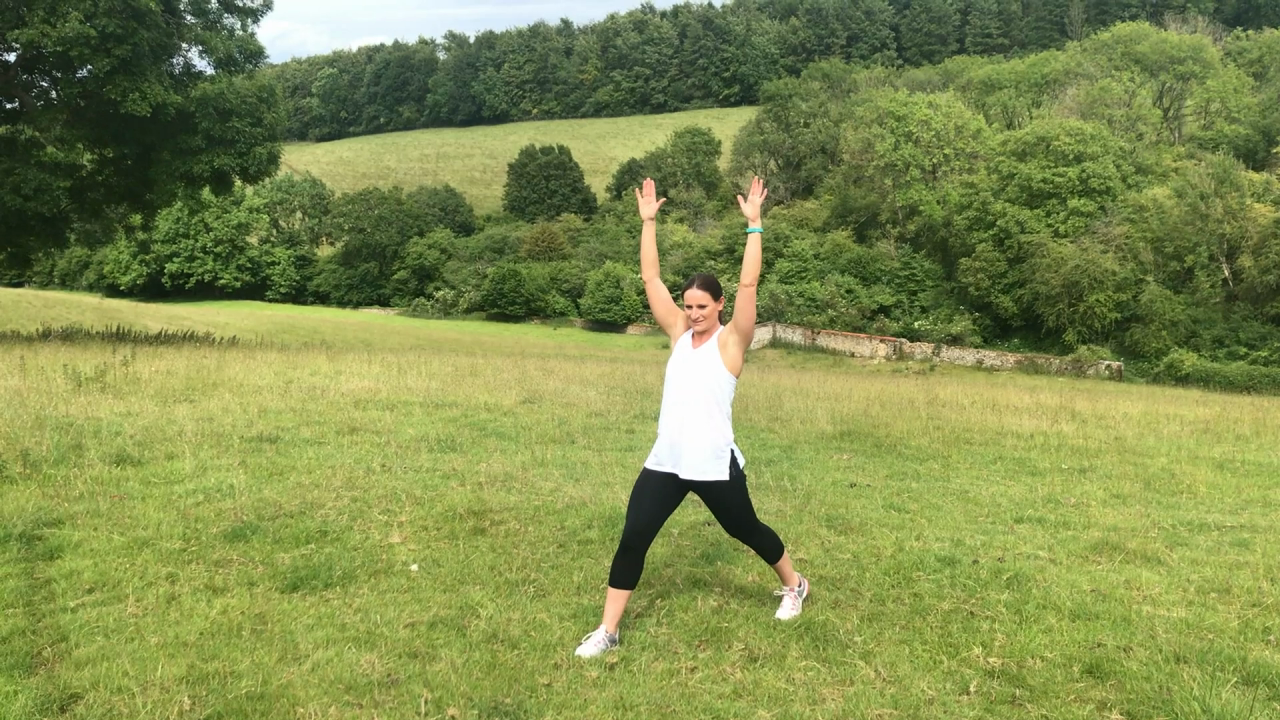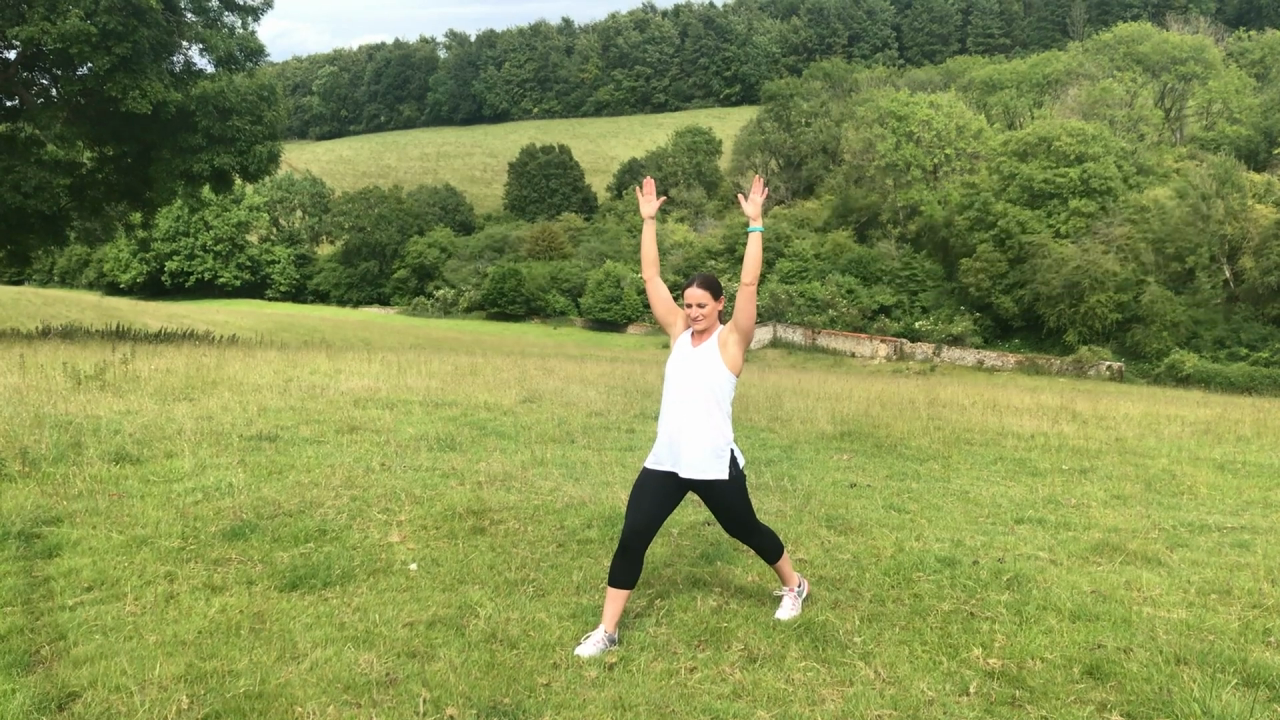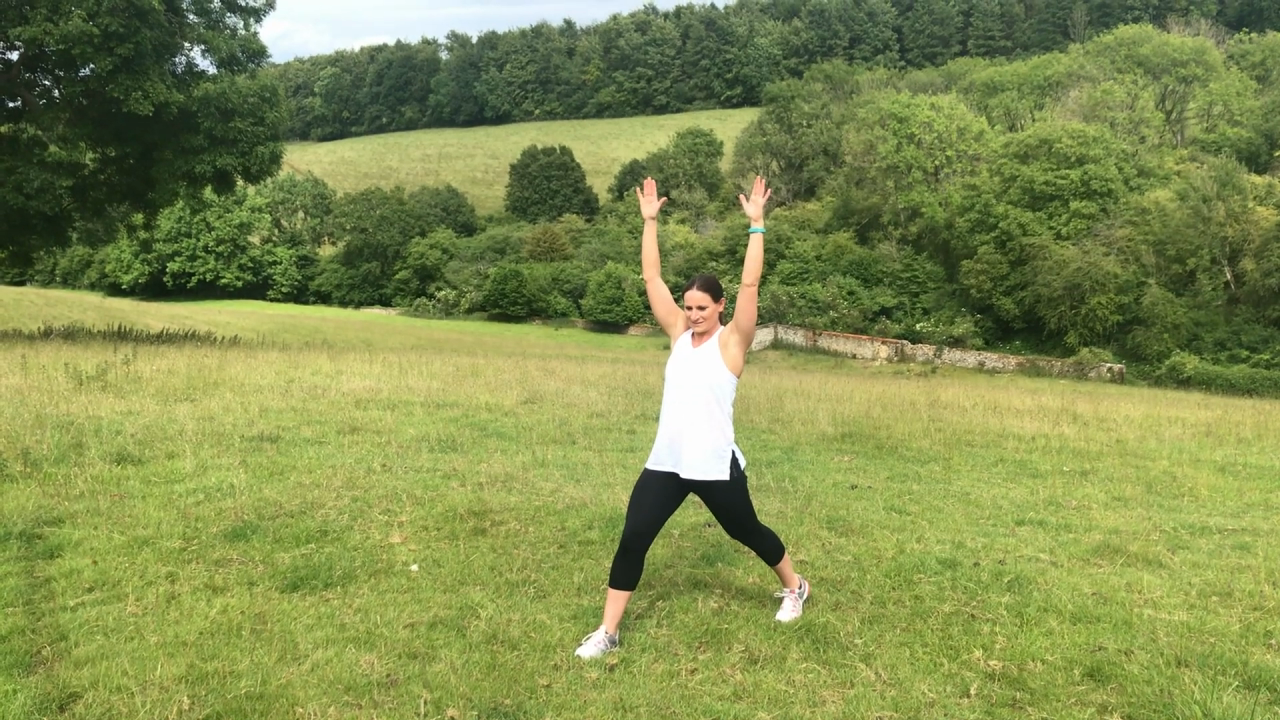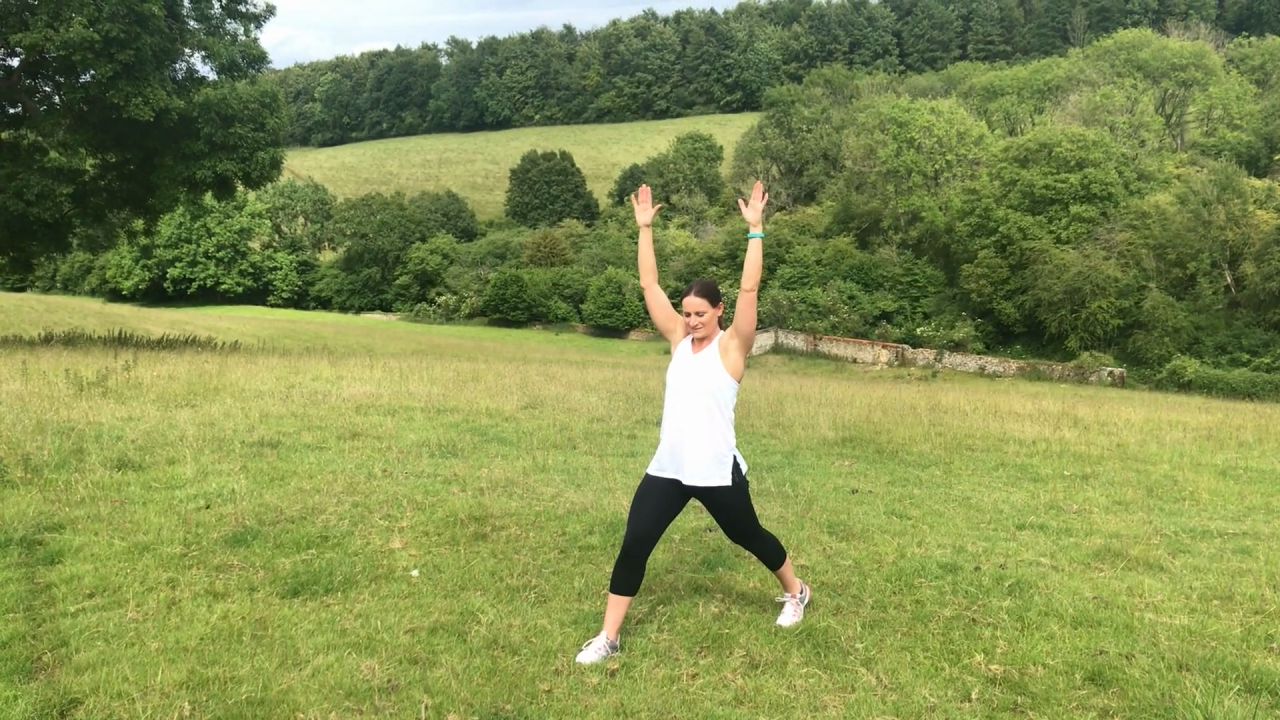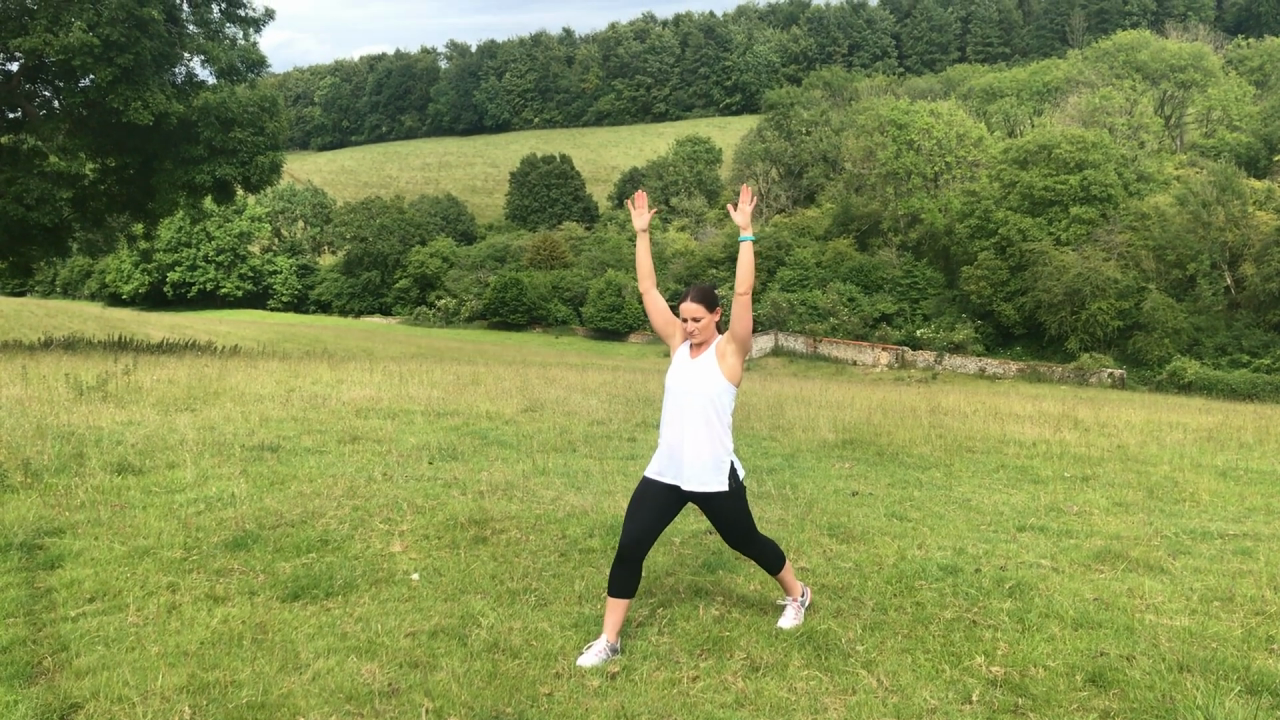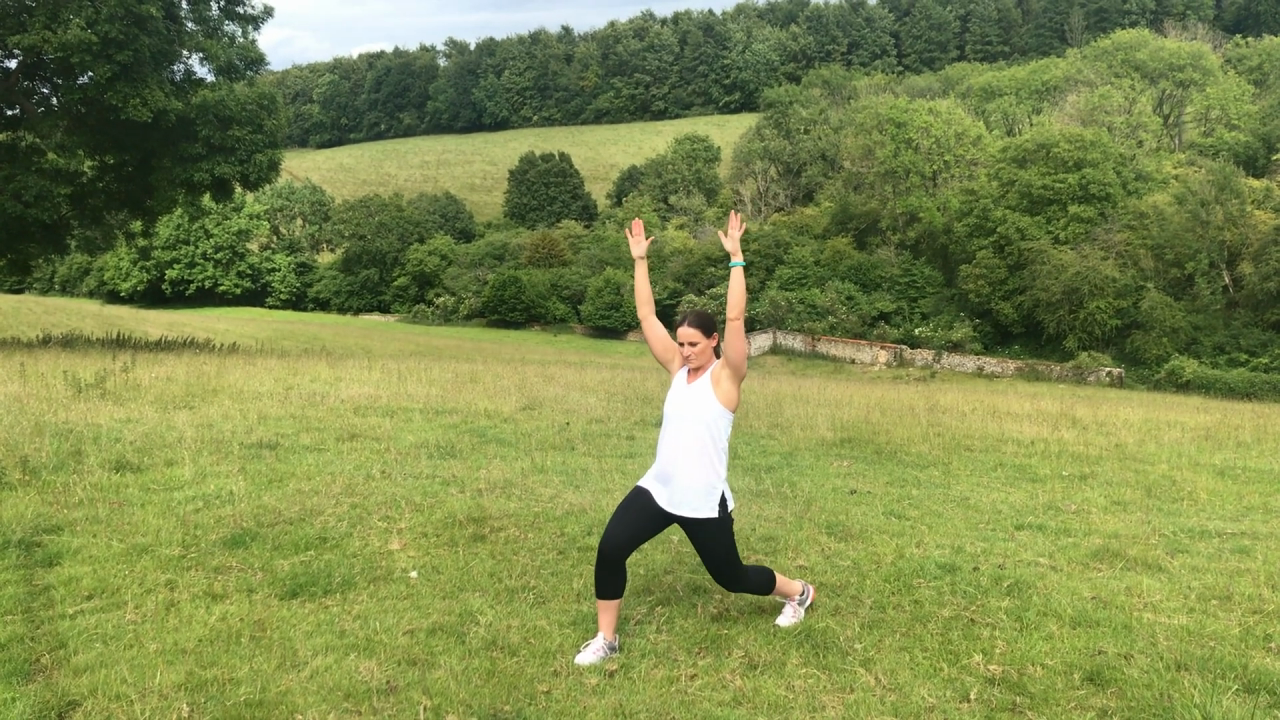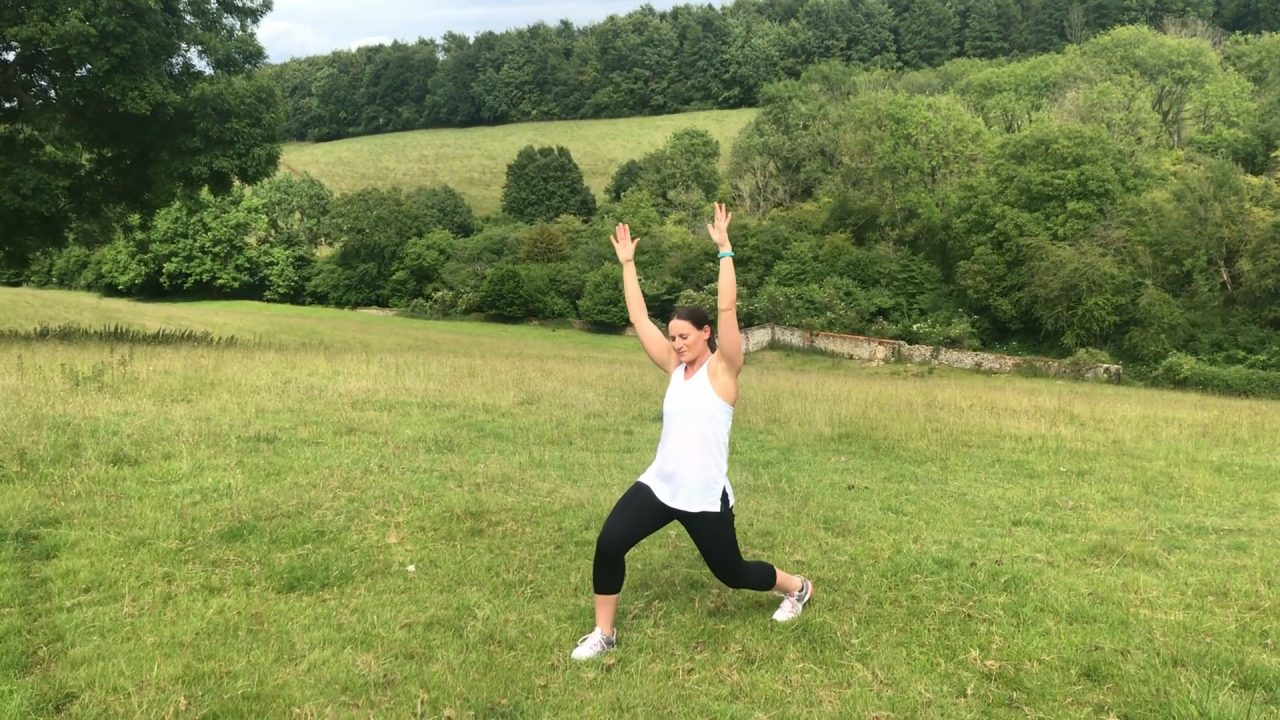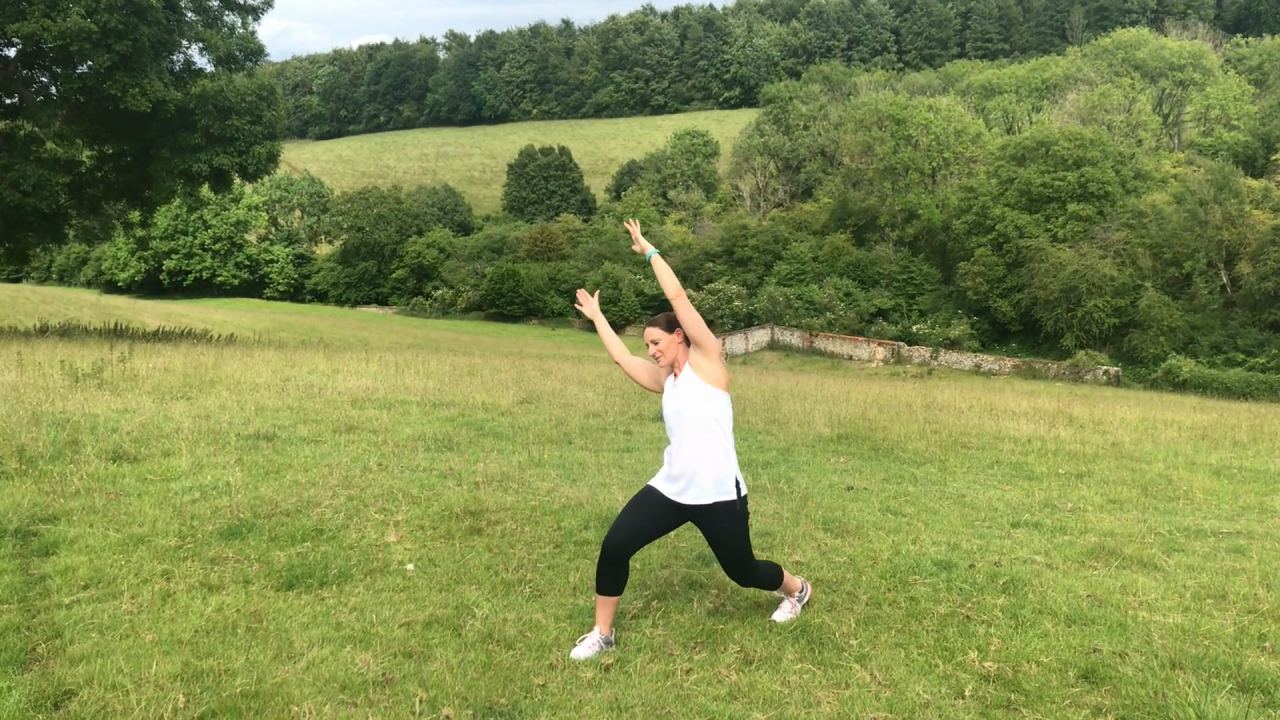
dt=0.5s
person 1, frame 1
left shoulder: (731, 341)
right shoulder: (679, 333)
left elbow: (748, 284)
right elbow: (651, 278)
left wrist: (753, 224)
right wrist: (648, 222)
left hip: (715, 466)
right hip: (665, 462)
left knee: (748, 531)
right knee: (632, 540)
left ankle: (794, 585)
right ankle: (607, 631)
person 1, frame 2
left shoulder: (731, 340)
right shoulder: (678, 331)
left elbow: (749, 283)
right elbow: (651, 276)
left wrist: (754, 223)
right wrist: (648, 219)
left hip: (714, 465)
right hip: (665, 461)
left knee: (747, 530)
right knee: (631, 539)
left ankle: (793, 586)
right ankle: (606, 631)
person 1, frame 3
left shoulder: (731, 341)
right shoulder: (679, 333)
left elbow: (749, 284)
right elbow: (652, 277)
left wrist: (756, 224)
right wrist: (649, 221)
left hip: (716, 466)
right hip: (666, 462)
left knee: (748, 532)
right knee: (632, 540)
left ankle: (794, 587)
right ankle: (607, 632)
person 1, frame 4
left shoulder: (731, 346)
right shoulder: (679, 338)
left elbow: (748, 289)
right elbow: (649, 284)
left wrist: (755, 229)
right wrist: (644, 228)
left hip: (717, 471)
right hip: (668, 468)
left knee: (750, 536)
right knee: (633, 546)
left ankle: (796, 591)
right ankle: (608, 637)
person 1, frame 5
left shoulder: (729, 351)
right shoulder: (678, 344)
left elbow: (743, 293)
right elbow: (648, 289)
left wrist: (745, 232)
right wrist: (642, 232)
left hip: (714, 476)
right hip: (665, 472)
left knee: (746, 542)
right knee: (630, 548)
left ankle: (797, 594)
right ankle: (608, 640)
person 1, frame 6
left shoulder: (726, 376)
right shoulder: (677, 367)
left elbow: (735, 318)
right elbow: (646, 315)
left wrist: (735, 258)
right wrist: (639, 259)
left hip: (704, 500)
right hip: (658, 490)
left knee: (730, 576)
right knee: (610, 549)
left ankle: (798, 593)
right ankle: (606, 638)
person 1, frame 7
left shoulder: (722, 368)
right shoulder: (675, 367)
left elbow: (727, 308)
right elbow: (640, 320)
left wrist: (723, 249)
right wrist: (627, 264)
left hip: (706, 496)
right hip: (660, 485)
left knee: (731, 573)
right knee: (608, 544)
left ankle: (797, 587)
right ankle: (603, 633)
person 1, frame 8
left shoulder: (706, 360)
right shoulder: (665, 378)
left elbow: (678, 298)
right elbow: (621, 355)
left wrist: (648, 249)
right wrist: (596, 315)
left hip: (718, 493)
right hip: (671, 488)
left knee: (742, 571)
right knee: (614, 546)
left ankle: (797, 589)
right ankle: (602, 633)
